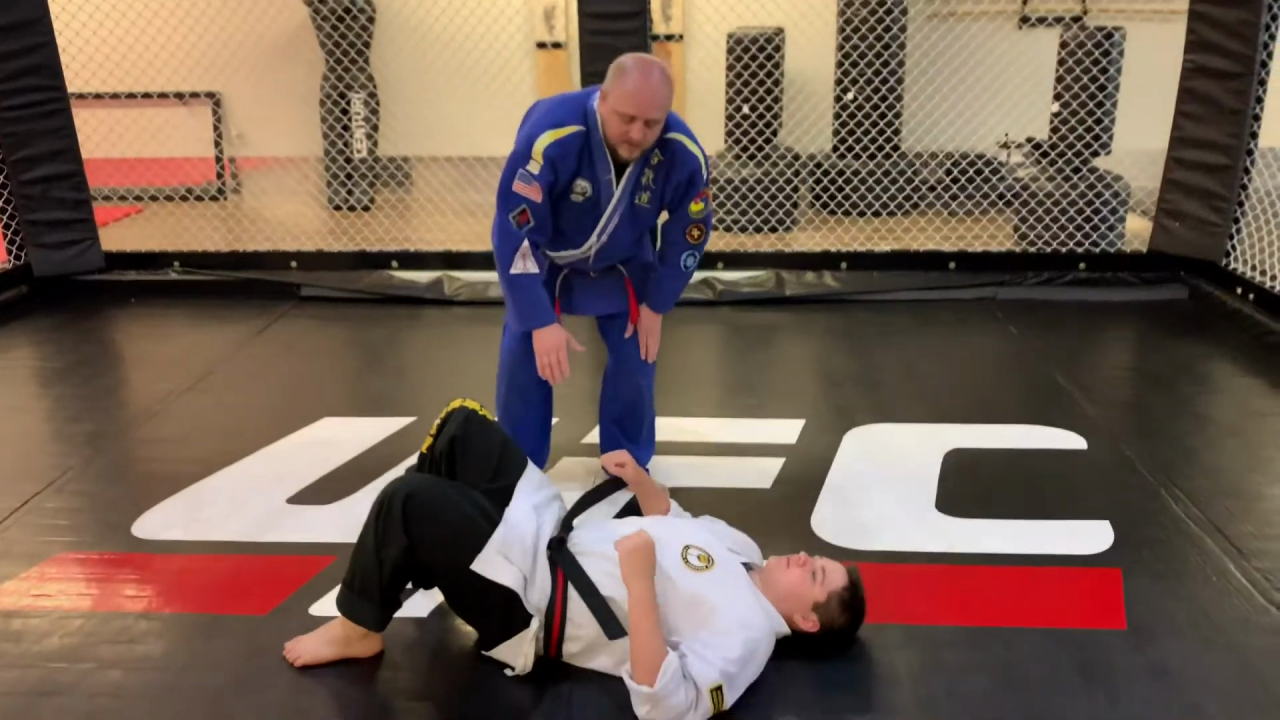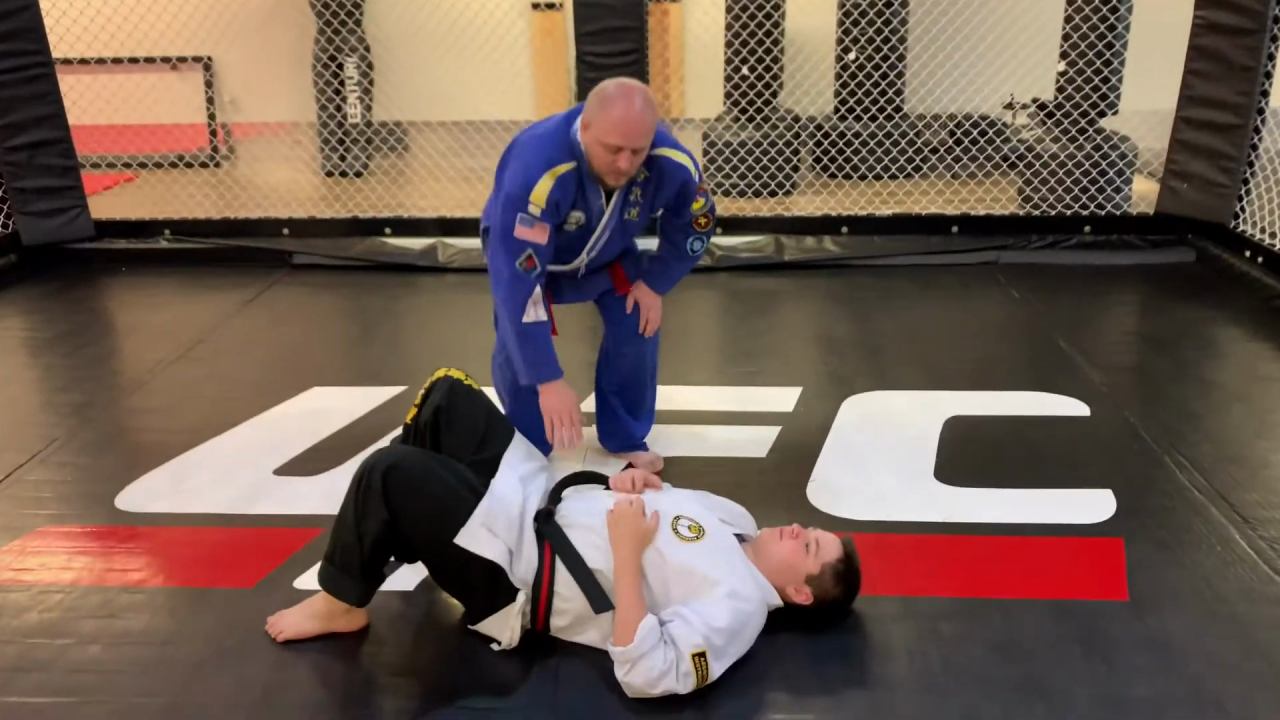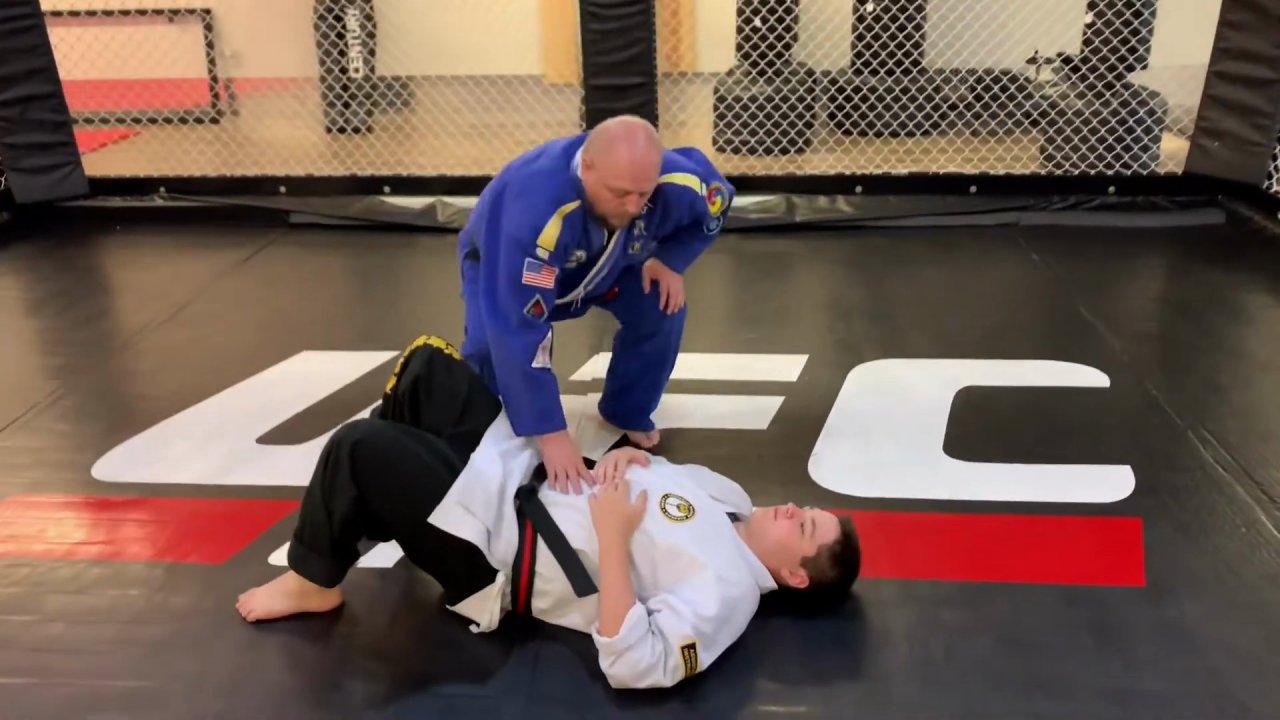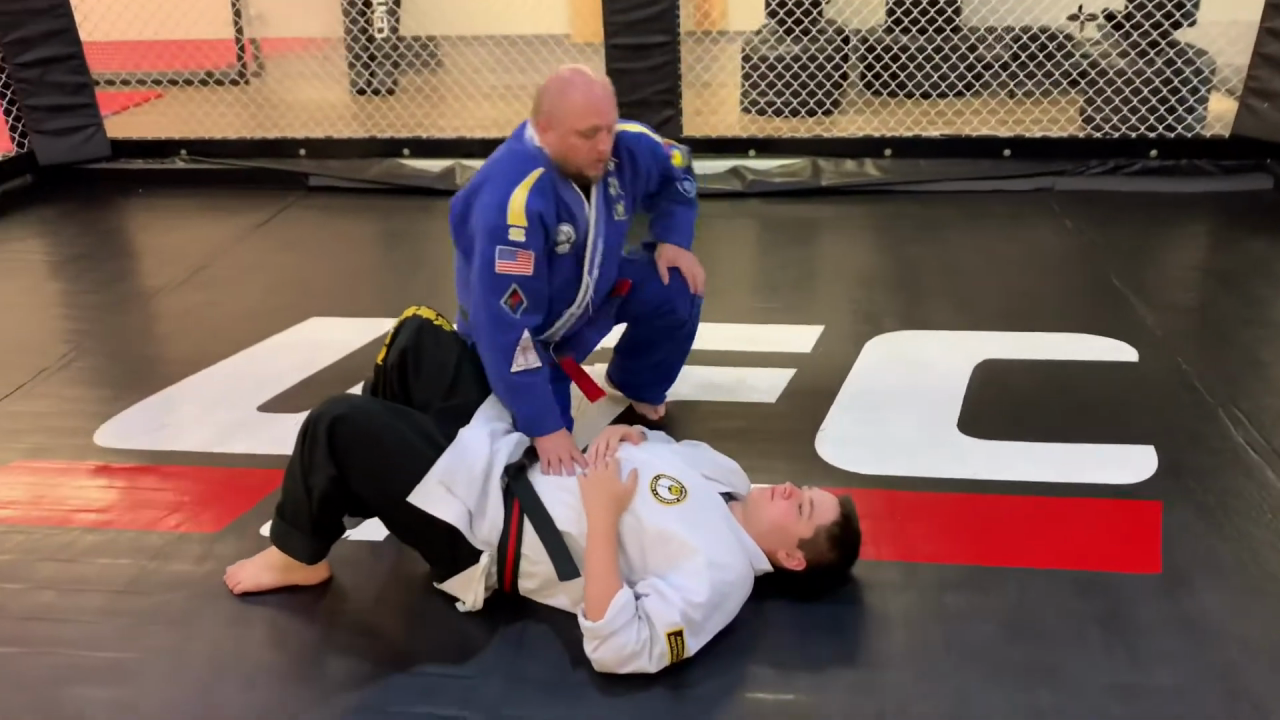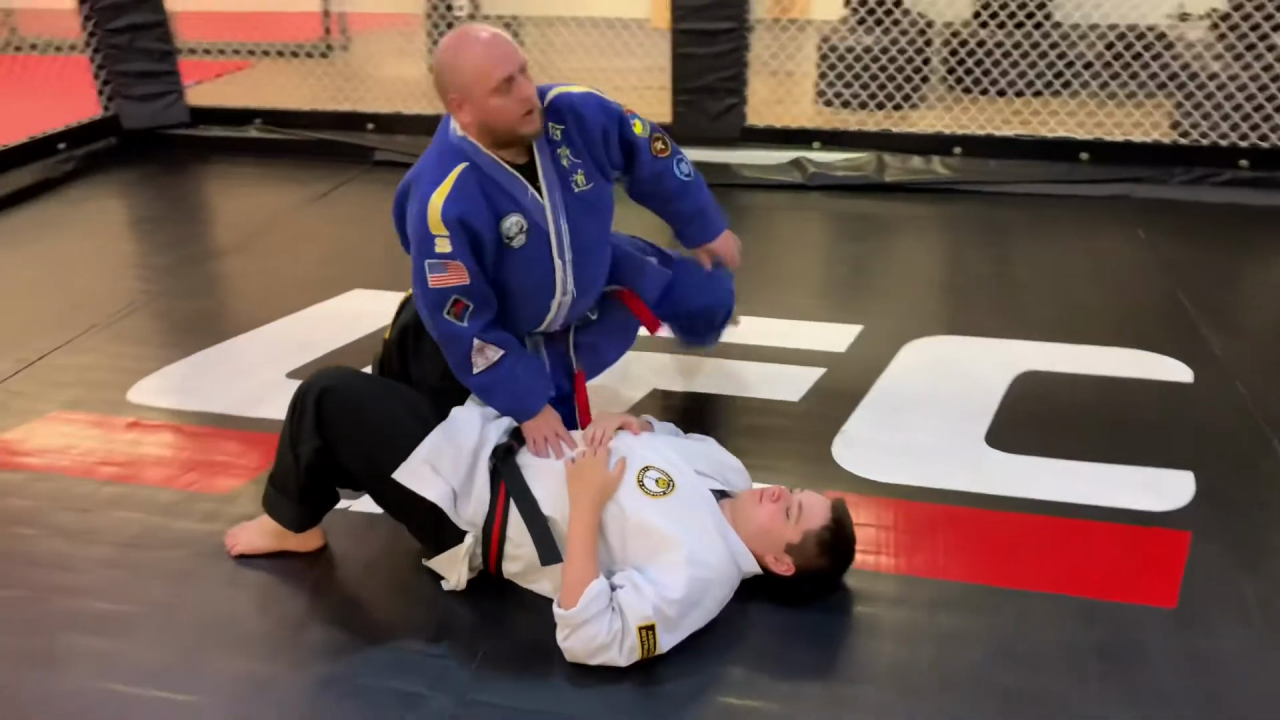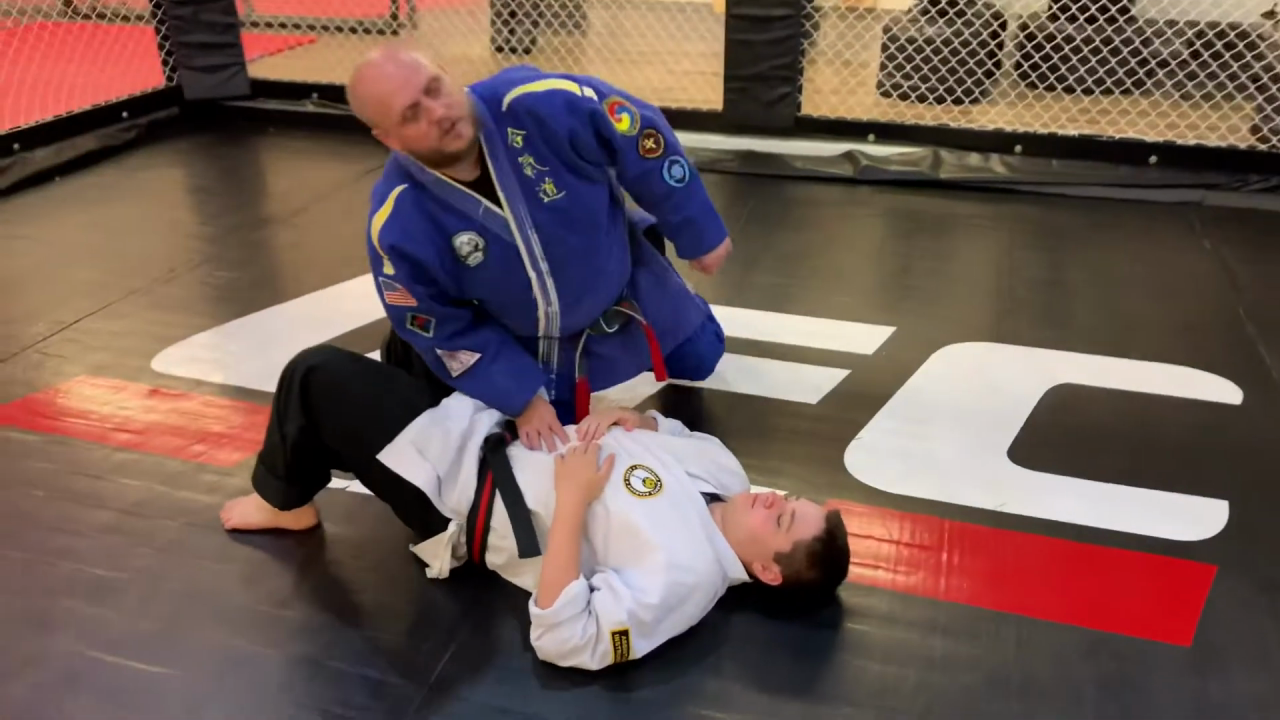
dt=0.4s
person 1, frame 1
left shoulder: (747, 634)
right shoulder: (743, 552)
right elbow: (675, 525)
left wrist: (640, 582)
right wrist: (643, 481)
left hip: (526, 603)
right hip: (555, 532)
left knee: (407, 500)
right knee: (463, 425)
left ankle: (358, 629)
right ankle: (403, 559)
person 1, frame 2
left shoulder: (737, 606)
right shoulder: (737, 523)
left elbow: (644, 672)
left wrist: (626, 550)
right wrist: (642, 480)
left hip: (513, 574)
right hip: (542, 501)
left knee: (388, 473)
right knee: (448, 394)
left ankle: (341, 604)
right ankle: (392, 533)
person 1, frame 3
left shoulder: (727, 591)
right shoulder: (731, 501)
left elbow: (632, 665)
right elbow: (659, 477)
left wrist: (612, 535)
right wrist: (629, 456)
left hip: (493, 551)
right hip: (523, 475)
left knee: (355, 449)
right knee: (429, 363)
left ankle: (314, 582)
right ankle: (372, 503)
person 1, frame 4
left shoulder: (718, 574)
right shoulder: (729, 479)
left elbow: (617, 649)
right elbow: (663, 447)
left wrist: (601, 513)
right wrist: (625, 434)
left hip: (479, 526)
right hip: (511, 451)
left knee: (337, 424)
right knee: (419, 332)
left ankle: (298, 557)
right ankle: (364, 472)
person 1, frame 5
left shoulder: (701, 571)
right shoulder: (727, 473)
left elbow: (588, 639)
right elbow: (665, 439)
left wrist: (584, 503)
right wrist: (628, 421)
left hip: (471, 505)
right hip: (509, 432)
left knee: (326, 396)
left ankle: (290, 524)
right ankle: (390, 416)
person 1, frame 6
left shoulder: (684, 575)
right shoulder: (724, 473)
left elbow: (563, 640)
right elbow: (670, 433)
left wrist: (571, 499)
right wrist: (630, 419)
left hip: (462, 490)
right hip: (506, 426)
left knee: (316, 375)
left ankle: (283, 503)
right ankle: (396, 399)
person 2, frame 1
left shoulder: (683, 154)
right shoulder: (550, 134)
left elbow: (687, 237)
right elbow: (514, 232)
left wrist: (655, 304)
right wrist: (541, 322)
left hip: (622, 267)
right hip: (543, 260)
left knee: (636, 358)
right knee: (525, 356)
person 2, frame 2
left shoulder: (671, 162)
right shoulder: (536, 167)
left elbow: (694, 224)
right elbow: (518, 277)
left wrist: (655, 282)
right wrist: (548, 381)
left hip: (608, 249)
right hip: (522, 242)
left knee: (637, 325)
right knee: (519, 346)
left ankle: (625, 437)
person 2, frame 3
left shoulder: (671, 183)
right shoulder: (535, 210)
left elbow: (715, 194)
right elbow: (521, 329)
left wrist: (670, 261)
right wrist: (550, 432)
right hip: (502, 266)
left knee: (660, 310)
right knee: (487, 348)
left ankle: (627, 412)
person 2, frame 4
left shoulder: (627, 144)
right shoulder: (515, 200)
left elbow: (673, 172)
right elbow: (506, 325)
left wrist: (673, 241)
right wrist: (544, 428)
right hip: (509, 332)
left knee: (677, 286)
right knee: (548, 454)
left ankle: (636, 385)
person 2, frame 5
left shoulder: (572, 110)
right shoulder: (444, 200)
left elbow: (650, 155)
right elbow: (464, 322)
left wrist: (707, 228)
right wrist: (528, 407)
left hip: (600, 279)
right hip: (522, 341)
left knee: (710, 296)
right knee: (552, 451)
person 2, frame 6
left shoulder: (538, 104)
right shoulder: (397, 220)
left elbow: (643, 140)
right elbow: (446, 331)
left wrist: (700, 234)
right wrist: (522, 399)
left hip: (624, 282)
left knee: (698, 360)
right knee: (548, 451)
